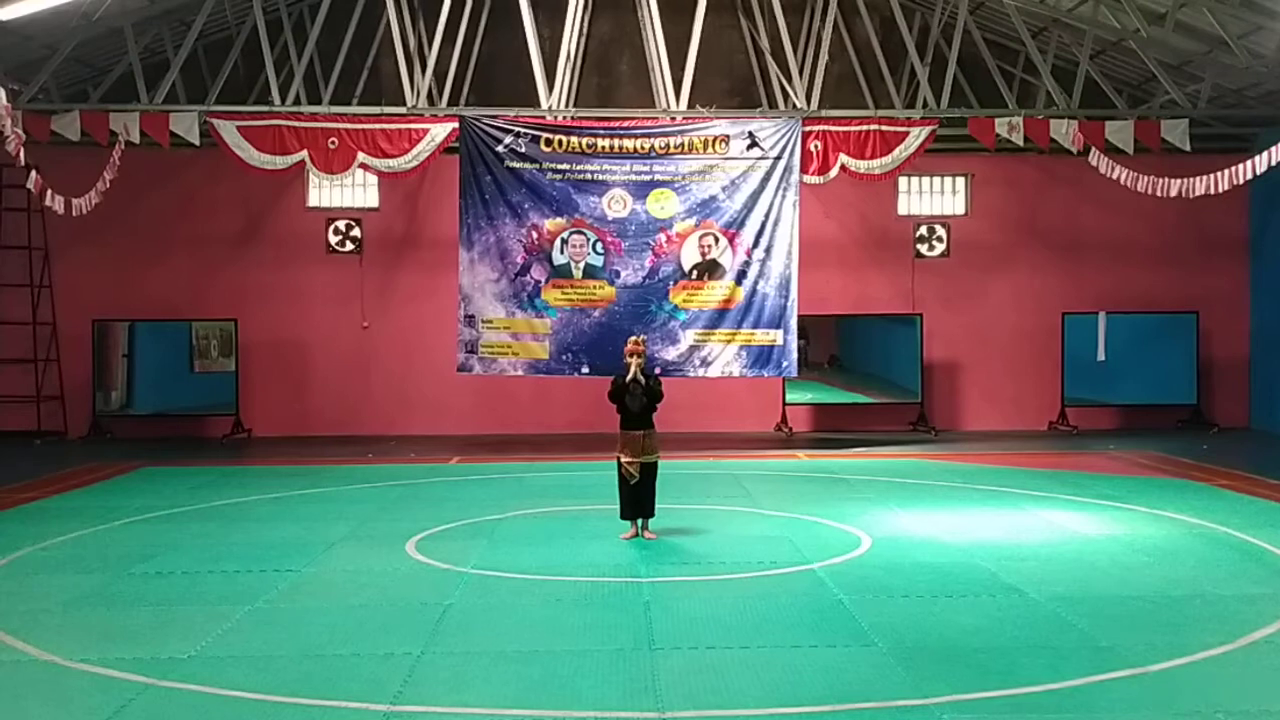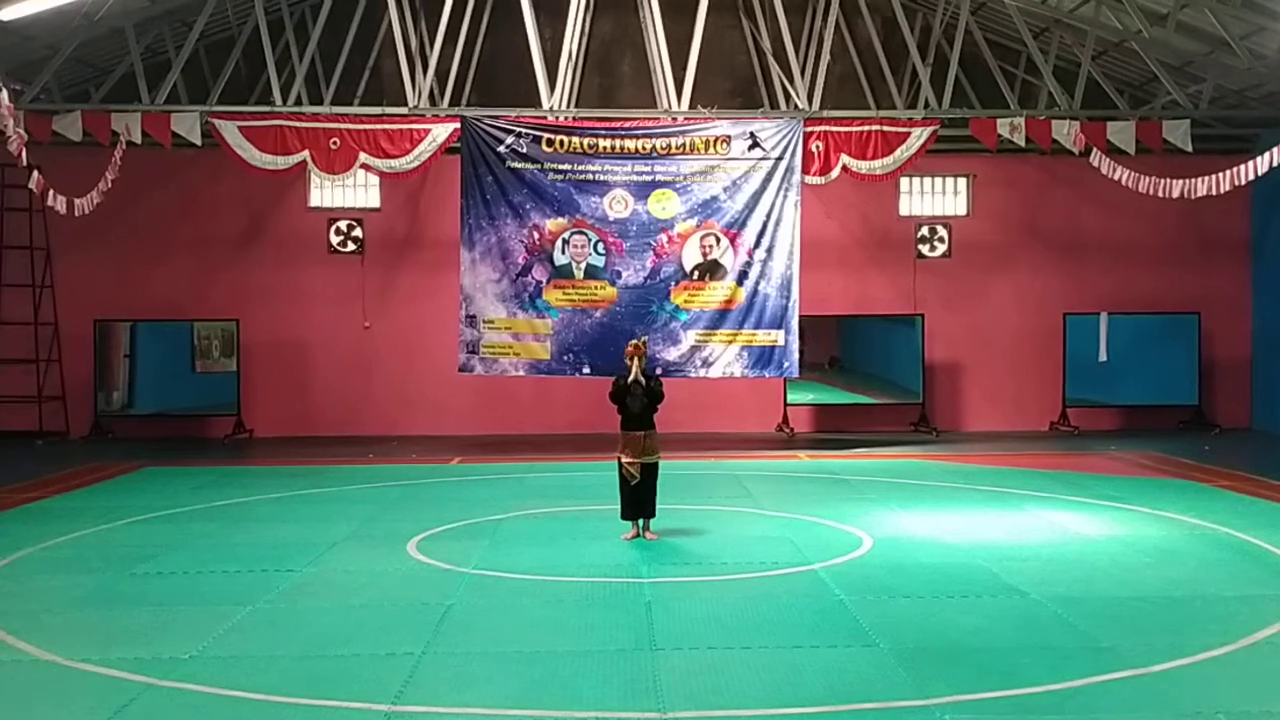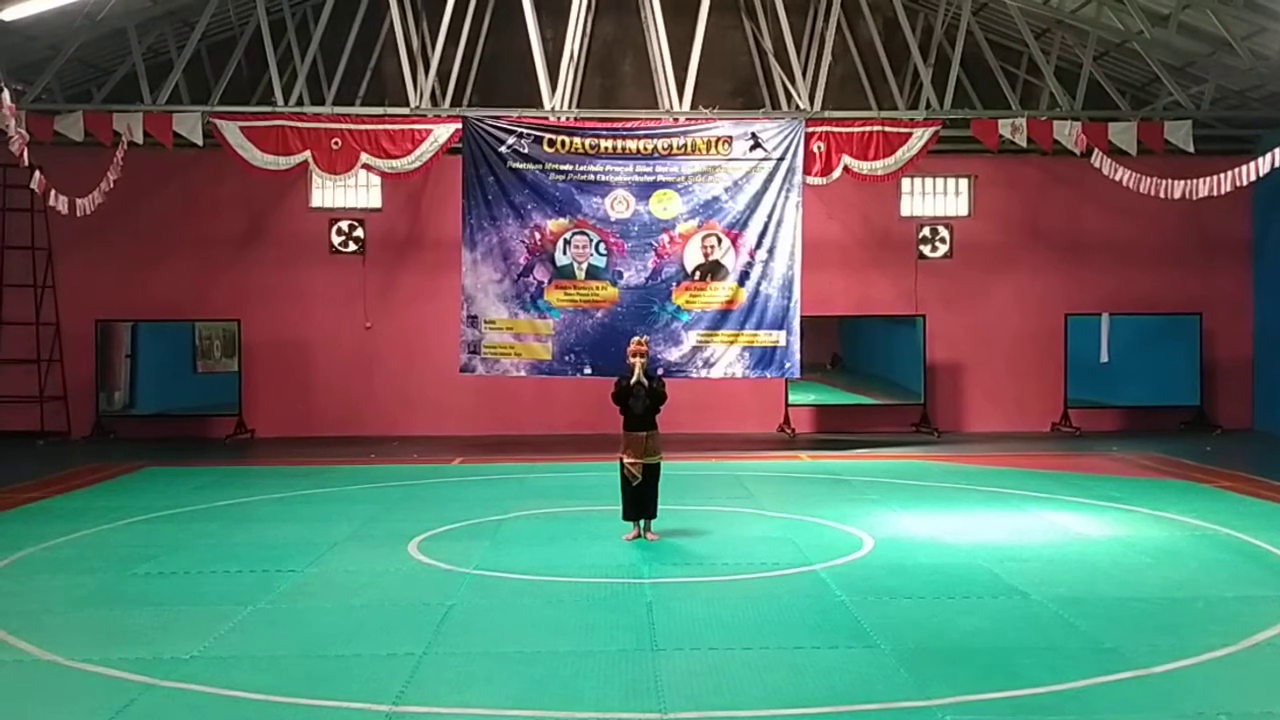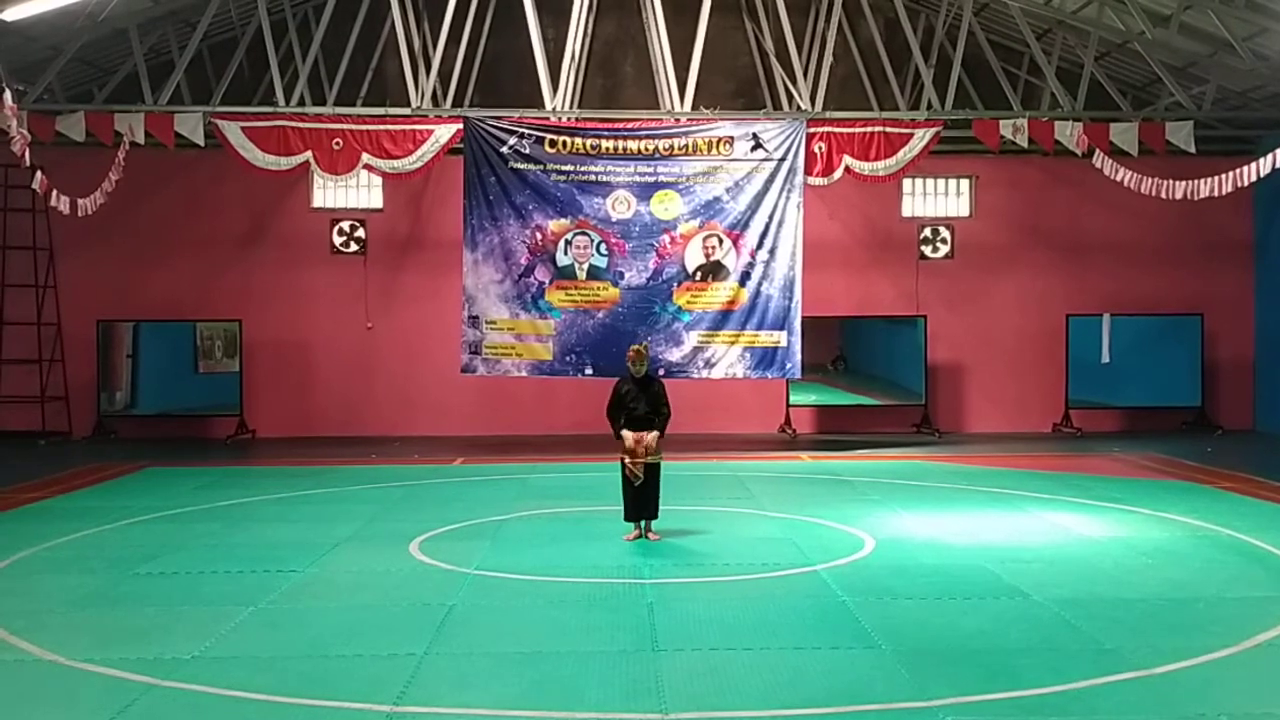
dt=0.5s
person 1, frame 1
left shoulder: (652, 380)
right shoulder: (619, 380)
left elbow: (657, 397)
right elbow: (613, 397)
left wrist: (641, 379)
right wrist: (629, 377)
left hip: (647, 435)
right hip: (627, 436)
left knee: (647, 482)
right knee: (627, 482)
left ankle: (645, 526)
right ankle: (633, 526)
person 1, frame 2
left shoulder: (653, 380)
right shoulder: (620, 380)
left elbow: (658, 398)
right elbow: (614, 398)
left wrist: (642, 380)
right wrist: (630, 379)
left hip: (648, 436)
right hip: (628, 437)
left knee: (648, 482)
right knee: (628, 482)
left ankle: (646, 526)
right ankle: (634, 526)
person 1, frame 3
left shoulder: (655, 381)
right shoulder: (623, 381)
left elbow: (660, 400)
right elbow: (617, 399)
left wrist: (644, 381)
right wrist: (633, 380)
left hip: (650, 436)
right hip: (630, 437)
left knee: (650, 483)
right knee: (630, 482)
left ankle: (647, 527)
right ankle: (635, 527)
person 1, frame 4
left shoulder: (656, 383)
right shoulder: (622, 384)
left elbow: (665, 412)
right elbow: (611, 412)
left wrist: (657, 432)
right wrist: (622, 431)
left hip: (650, 438)
right hip: (630, 439)
left knee: (651, 483)
right knee: (631, 484)
left ankle: (649, 527)
right ankle: (636, 527)
